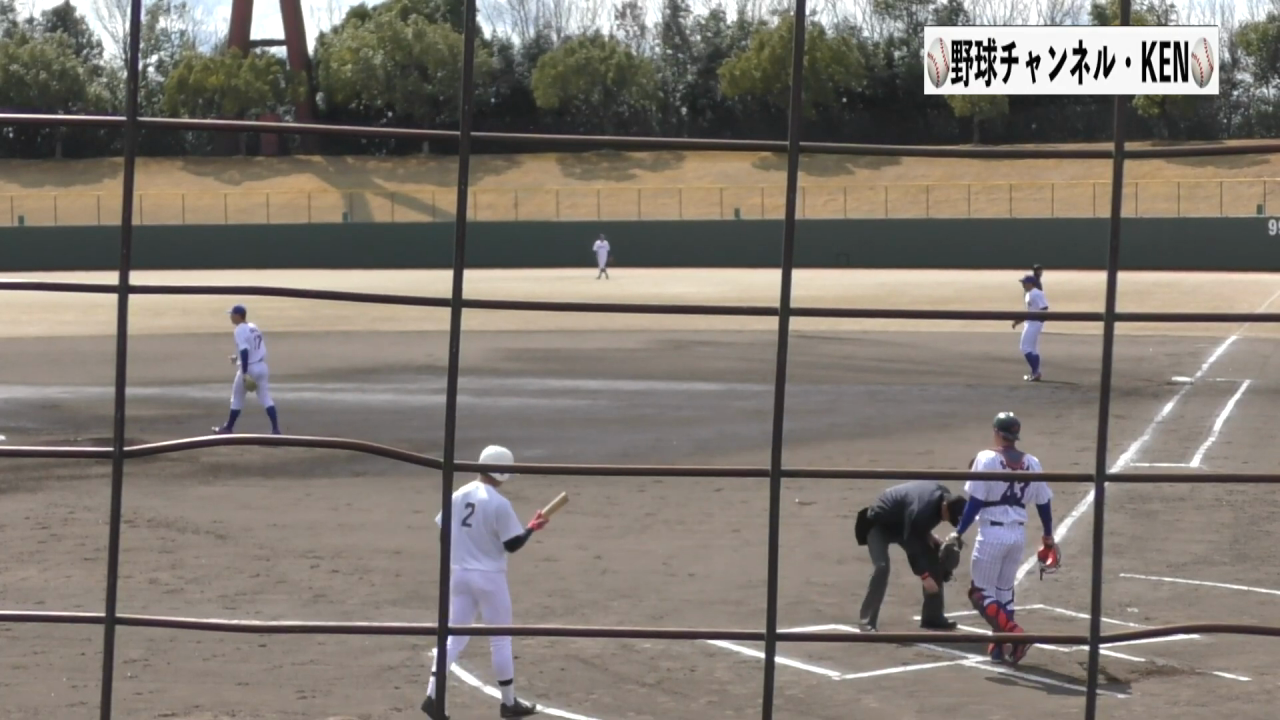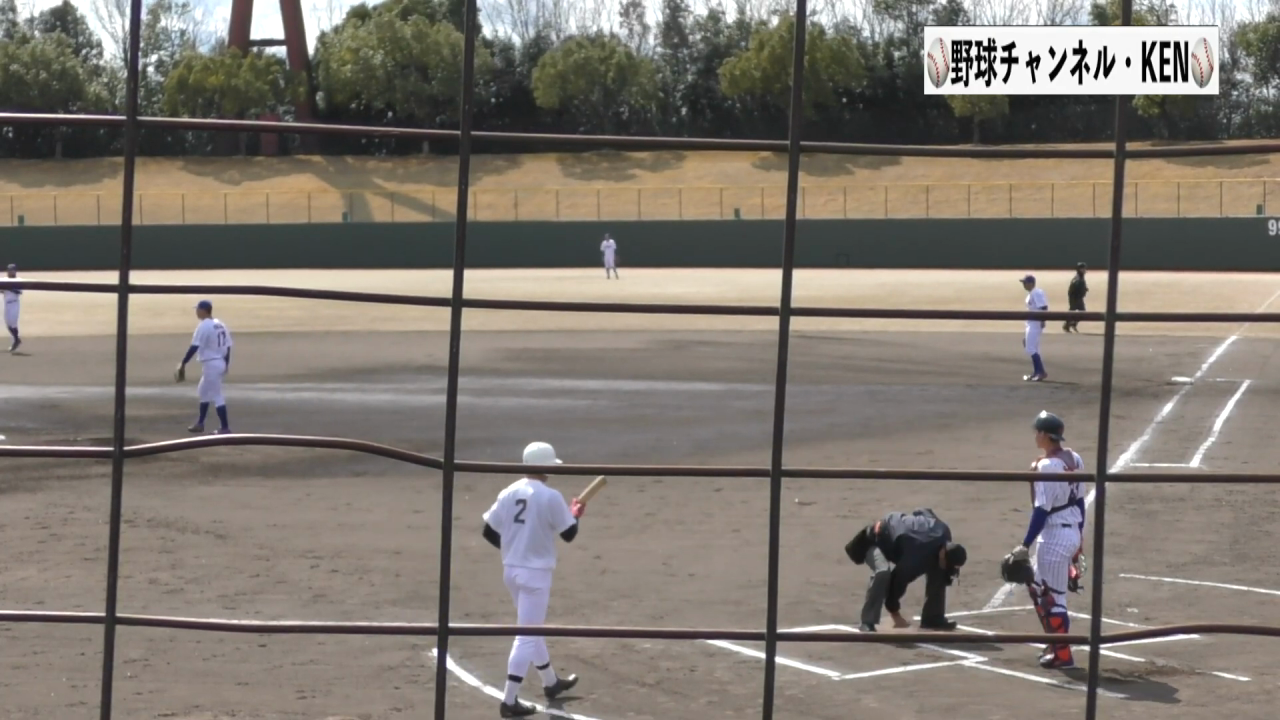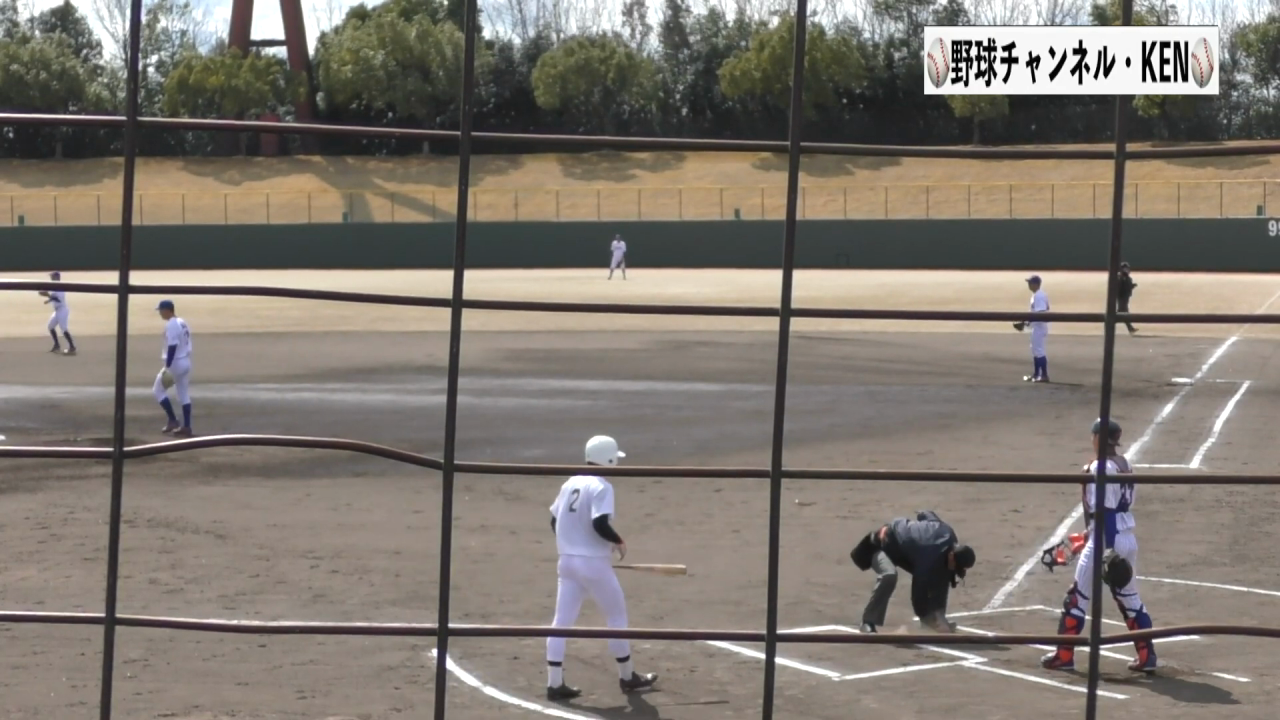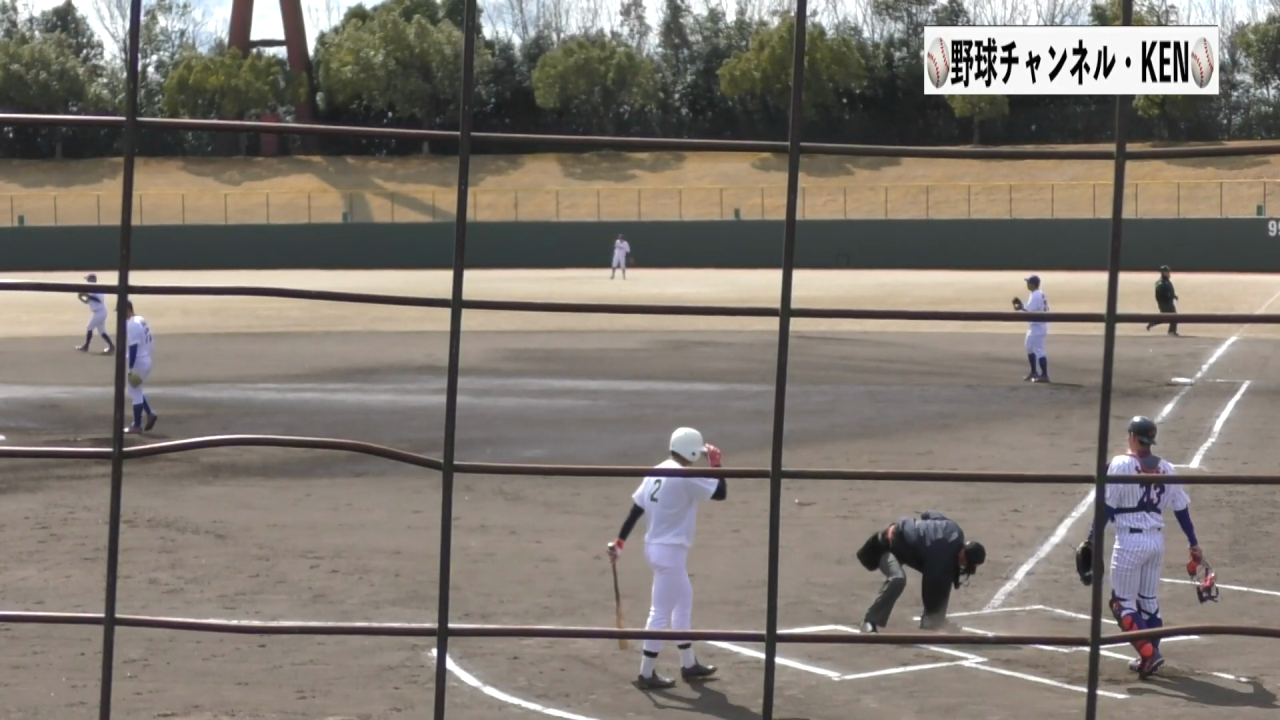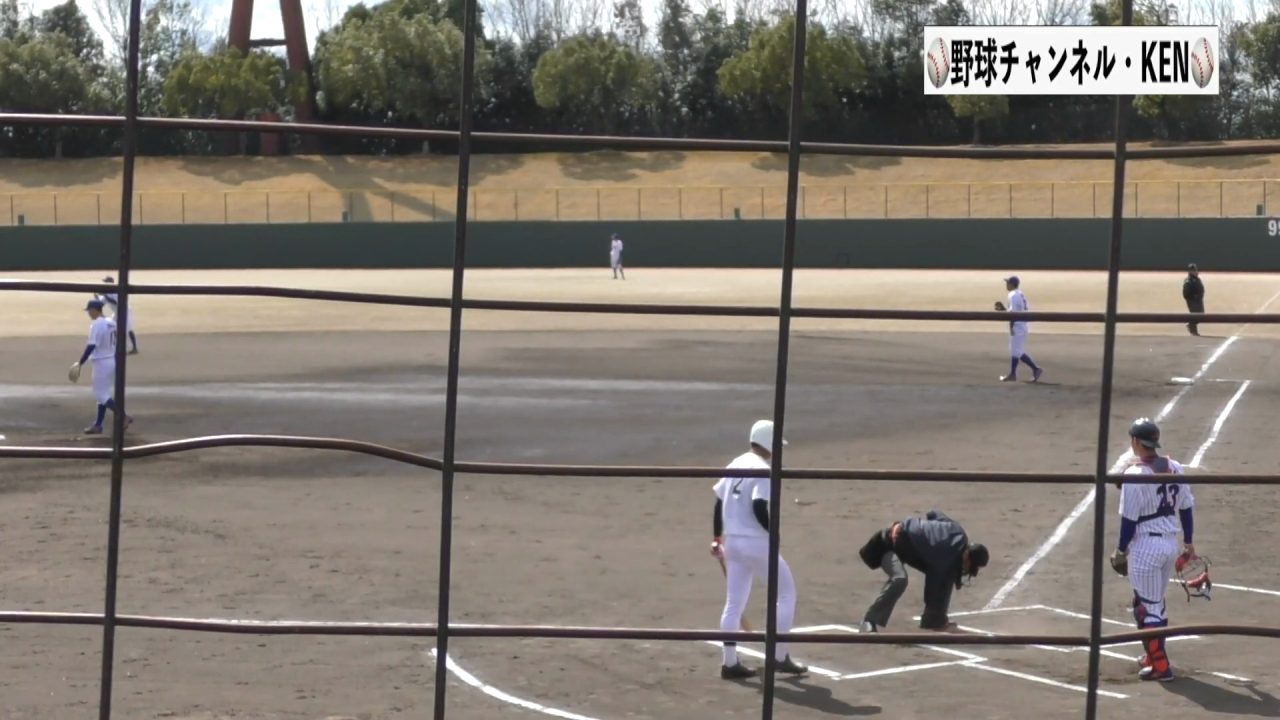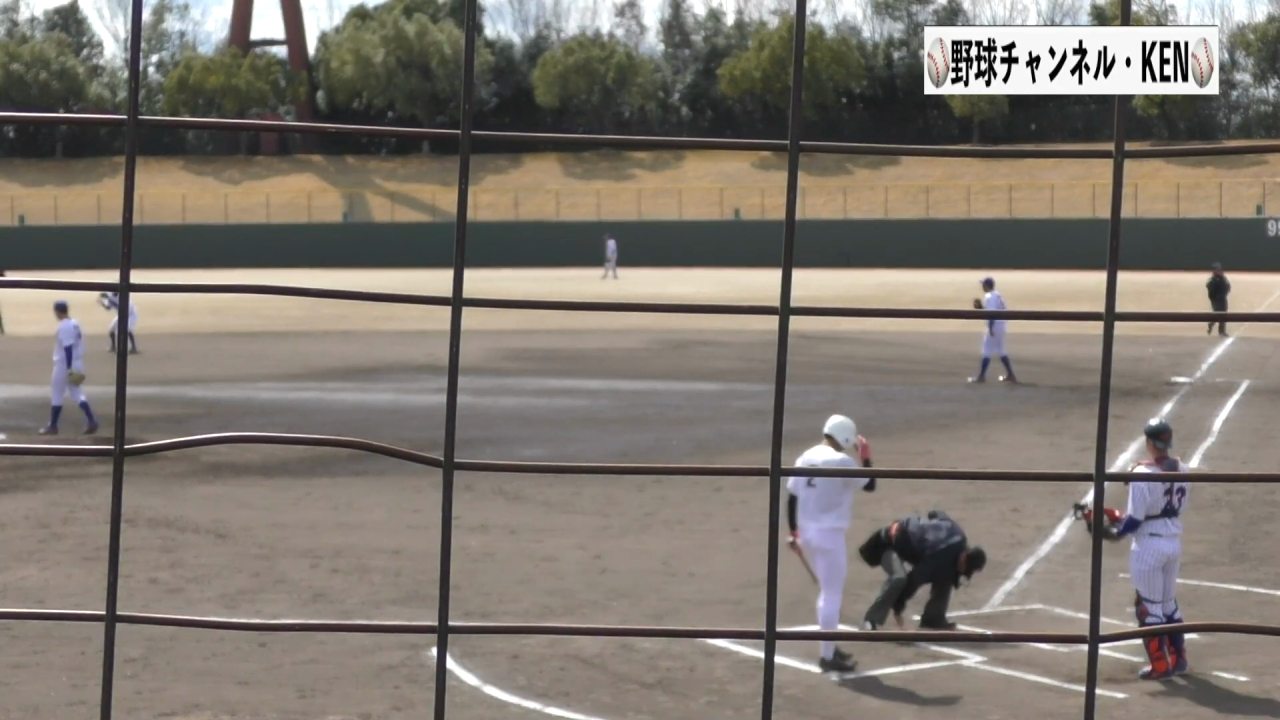
dt=0.5s
person 1, frame 1
left shoulder: (457, 496)
right shoulder: (499, 503)
left elbow: (443, 535)
right elbow: (512, 545)
right wrist: (532, 527)
left hip: (459, 576)
right hip: (489, 578)
left knee: (455, 637)
right knee: (500, 640)
left ankle: (432, 696)
person 1, frame 2
left shoulder: (508, 493)
right shoulder: (551, 496)
left elbow: (488, 531)
right elbow: (569, 534)
right wrist: (575, 513)
left hip: (511, 571)
right hip: (536, 573)
left knee: (531, 629)
right knee: (526, 636)
left ankle: (551, 682)
person 1, frame 3
left shoulder: (570, 484)
right shoulder: (602, 487)
left elbow: (555, 521)
right elbow: (600, 524)
right wrist: (618, 541)
left hip: (567, 561)
right hip: (594, 562)
left knee: (562, 621)
right knee: (617, 617)
left ankle: (555, 683)
right ankle: (627, 677)
person 1, frame 4
left shoulder: (656, 473)
right shoulder: (686, 477)
left elbow: (636, 509)
right elbow: (720, 493)
left wrist: (619, 542)
right wrist: (716, 464)
left hip: (655, 548)
right hip: (670, 551)
left knee: (684, 603)
right knee: (660, 613)
left ankle: (689, 665)
right ankle: (647, 673)
person 1, frame 5
left shoulder: (734, 465)
right shoulder: (763, 470)
left elbow: (719, 503)
right elbow: (759, 507)
left wrist: (717, 539)
left hip: (733, 541)
right hip: (757, 543)
left knee: (735, 602)
right knee: (787, 594)
left ankle: (730, 662)
right ankle: (781, 657)
person 1, frame 6
left shoulder: (805, 458)
right shoulder: (841, 461)
left elbow: (792, 498)
right elbow: (870, 486)
left wrist: (793, 533)
right wrist: (866, 457)
left hip: (807, 533)
right hip: (829, 535)
left knee: (828, 591)
right knee: (831, 594)
left ankle: (827, 647)
right ankle: (827, 655)
person 2, frame 1
left shoulder: (986, 458)
right shoulder: (1031, 462)
left elbow: (975, 501)
right elbow: (1044, 502)
left wrist: (959, 533)
right wrist: (1048, 534)
left hip: (991, 533)
right hip: (1017, 534)
left knee: (981, 592)
right knee: (1004, 591)
left ankle: (1014, 636)
right ankle: (999, 648)
person 2, frame 2
left shoulder: (1047, 465)
right shoulder: (1074, 458)
left elbow: (1042, 510)
right elbow: (1079, 501)
left wrist: (1025, 545)
right wrist: (1079, 535)
left hip: (1054, 536)
right hip: (1072, 533)
left knee: (1051, 596)
right knee: (1042, 588)
left ankle: (1062, 656)
right ankle: (1059, 643)
person 2, frame 3
left shoulder: (1101, 467)
right shoulder: (1125, 464)
left elbow: (1107, 510)
left wrist: (1109, 547)
left hip: (1108, 542)
right hip: (1128, 540)
left knee: (1077, 598)
right knee: (1131, 600)
left ankle: (1064, 656)
right ankle: (1147, 656)
person 2, frame 4
left shoulder: (1121, 465)
right shoulder: (1165, 468)
left elbow: (1107, 506)
right elbow: (1181, 508)
left wrist: (1091, 538)
right wrist: (1193, 544)
left hip: (1129, 541)
right hip: (1156, 540)
left knee: (1122, 603)
right knee: (1148, 601)
left ankle: (1149, 654)
right ankle: (1147, 656)
person 2, frame 5
left shoulder: (1135, 474)
right shoulder: (1175, 468)
left elbow: (1129, 519)
right elbow: (1186, 508)
left wrist: (1121, 550)
right wrist: (1188, 542)
left hip: (1146, 545)
right hip: (1171, 543)
left knee: (1147, 607)
right knee: (1157, 602)
left ankle: (1160, 666)
right ankle: (1154, 656)
person 2, frame 6
left shoulder: (1144, 473)
right shoulder: (1182, 470)
left elbow: (1137, 518)
right elbow: (1176, 507)
left wrist: (1116, 533)
left hip: (1149, 546)
right hip: (1175, 544)
left knee: (1149, 606)
right knee: (1169, 602)
left ankle: (1162, 666)
right ankle: (1179, 660)
